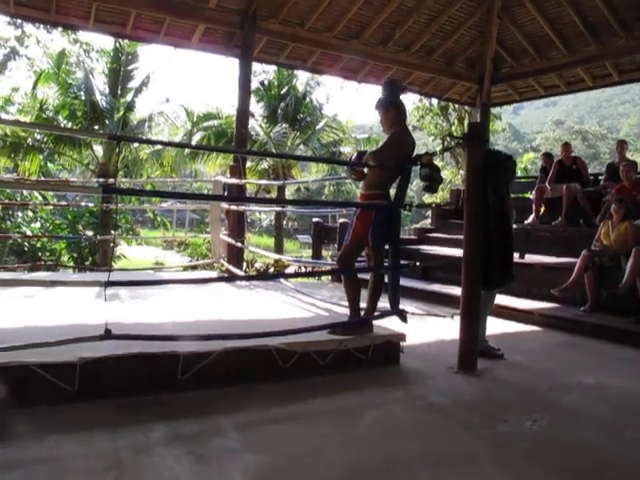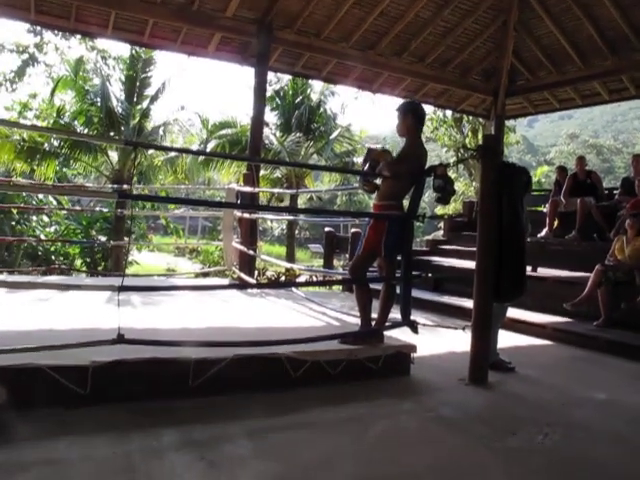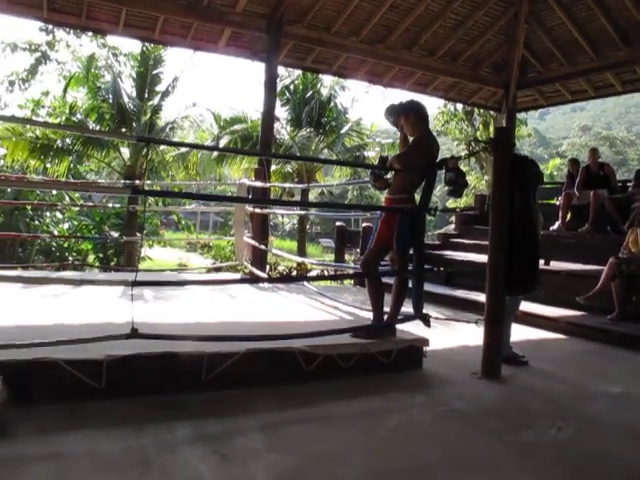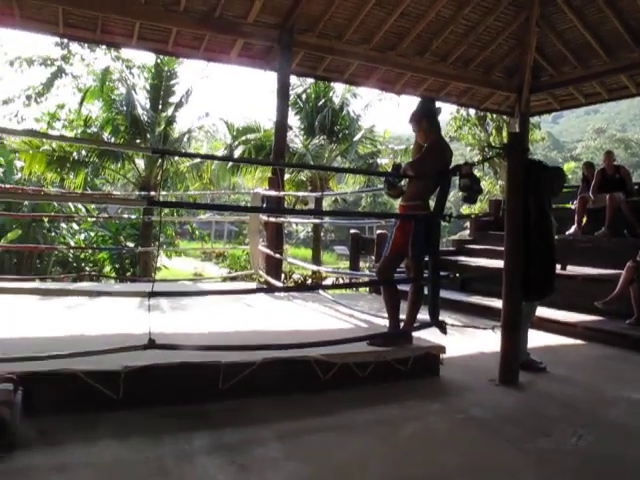
dt=0.5s
person 1, frame 1
left shoulder: (399, 135)
right shoulder: (403, 137)
left elbow: (377, 157)
left wrist: (365, 157)
left hip: (374, 205)
right hip: (380, 204)
left knee: (345, 260)
right knee: (375, 263)
left ankle: (356, 319)
right ankle: (365, 319)
person 1, frame 2
left shoulder: (413, 146)
right shoulder: (416, 148)
left elbow: (391, 168)
left wrist: (379, 166)
right wrist: (383, 162)
left hip: (387, 215)
right hip: (392, 215)
left knee: (357, 269)
right knee: (388, 273)
left ankle: (367, 329)
right ankle: (376, 330)
person 1, frame 3
left shoulder: (423, 140)
right shoulder: (426, 141)
left elbow: (400, 161)
left wrist: (389, 161)
right wrist: (401, 132)
left hip: (398, 209)
right hip: (405, 208)
left knee: (369, 264)
right knee: (400, 268)
left ankle: (379, 323)
right ankle: (389, 323)
person 1, frame 4
left shoulder: (436, 147)
right shoulder: (440, 148)
left elbow: (414, 167)
left wrist: (403, 168)
left hip: (413, 216)
right hip: (419, 215)
left knee: (384, 271)
right knee: (415, 274)
left ankle: (395, 330)
right ankle: (405, 331)
person 2, frame 1
left shoulder: (497, 192)
right shoulder: (496, 193)
right elbow: (500, 221)
left hip: (493, 247)
right hip: (493, 248)
left knee: (488, 290)
right knee: (488, 290)
left ankle: (479, 340)
right ankle: (479, 342)
person 2, frame 2
left shoulder: (512, 203)
right shoulder: (510, 203)
right elbow: (519, 232)
left hip: (506, 258)
right hip: (506, 259)
left knee: (499, 303)
right knee: (500, 303)
left ankle: (490, 353)
right ankle: (490, 355)
person 2, frame 3
left shoulder: (522, 196)
right shoulder: (520, 196)
right elbow: (526, 225)
left hip: (519, 250)
right hip: (518, 251)
left knee: (512, 296)
right knee: (513, 296)
left ankle: (503, 347)
right ankle: (503, 349)
person 2, frame 4
left shoulder: (536, 201)
right shoulder: (535, 202)
right elbow: (540, 231)
left hip: (533, 255)
right hip: (535, 257)
left knee: (526, 304)
right knee: (528, 302)
left ankle: (520, 353)
right ankle: (520, 355)
